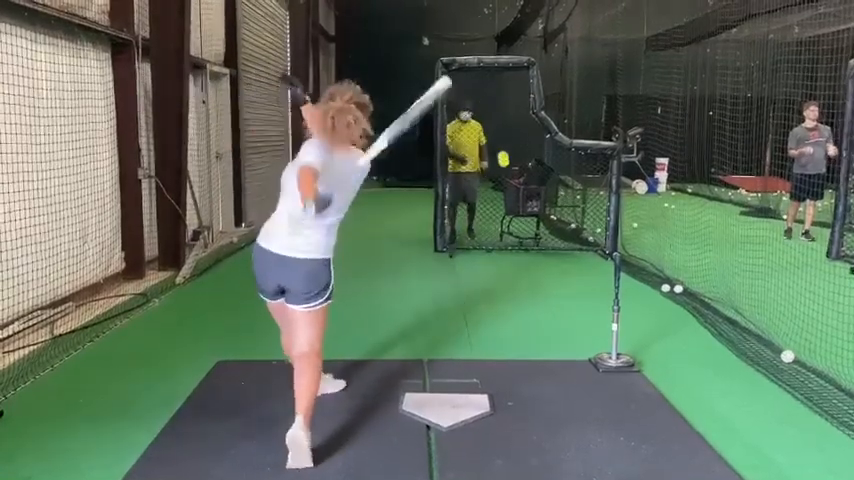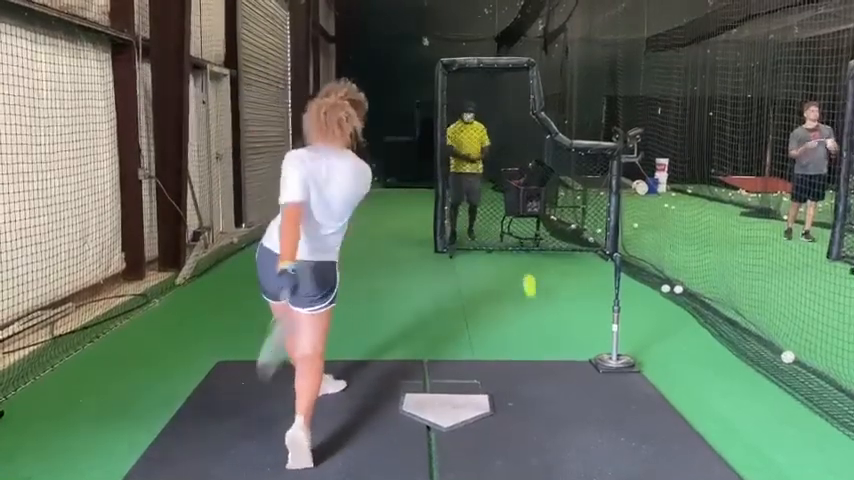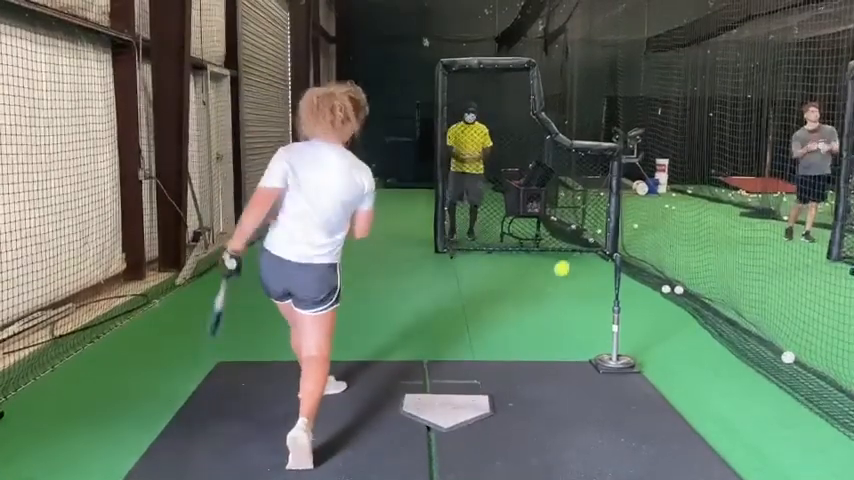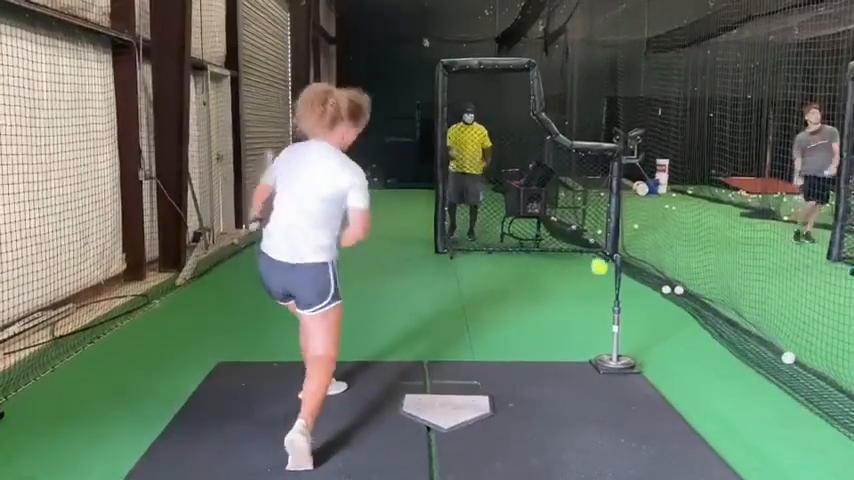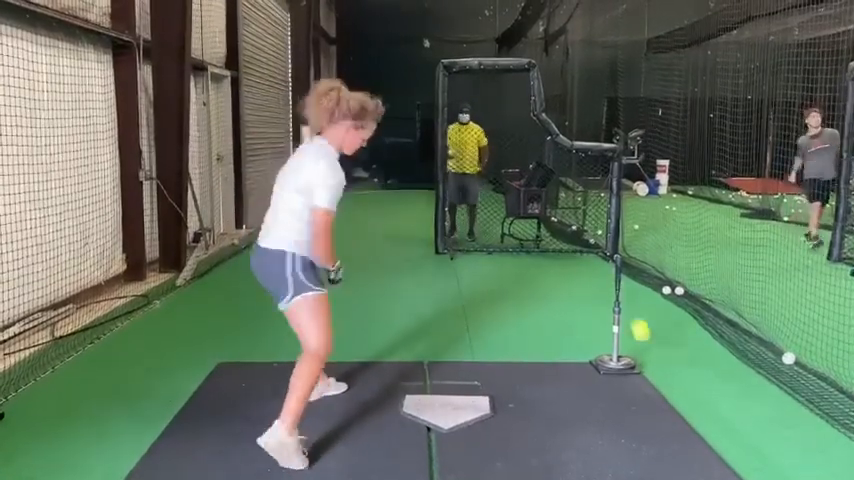
dt=0.2s
person 1, frame 1
left shoulder: (315, 150)
right shoulder: (360, 164)
left elbow: (308, 173)
left wrist: (312, 195)
right wrist: (305, 101)
left hip: (269, 255)
right hip: (312, 265)
left knee: (291, 331)
right knee: (307, 349)
left ankle: (313, 381)
right ankle: (301, 425)
person 1, frame 2
left shoulder: (299, 160)
right shoulder: (361, 171)
left elbow: (291, 214)
left wrist: (285, 264)
left hip: (277, 262)
right hip: (319, 268)
left knee: (291, 332)
right knee: (310, 351)
left ankle: (315, 381)
right ankle: (302, 426)
person 1, frame 3
left shoulder: (288, 155)
right shoulder: (360, 174)
left elbow: (260, 205)
right elbow: (361, 229)
left wrist: (234, 247)
left hip: (274, 261)
right hip: (318, 270)
left knee: (301, 326)
right knee: (316, 353)
left ankle: (317, 382)
right ankle: (303, 427)
person 1, frame 4
left shoulder: (290, 153)
right shoulder: (349, 172)
left elbow: (261, 195)
right elbow: (358, 232)
left wrist: (256, 220)
right wrist: (333, 244)
left hip: (272, 261)
right hip: (311, 267)
left knee: (313, 323)
right knee: (323, 353)
left ankle: (317, 383)
right ankle: (302, 430)
person 1, frame 5
left shoulder: (313, 152)
right shoulder: (327, 167)
right elbow: (318, 234)
right wrist: (332, 265)
left hip: (277, 254)
right hip: (286, 260)
left knee: (317, 320)
right knee: (318, 345)
left ankle: (316, 381)
right ankle: (283, 429)
person 2, frame 1
left shoulder: (826, 130)
right shoulder: (796, 132)
left elbow: (830, 148)
right elbow: (790, 152)
left wrist: (833, 151)
right wrist: (801, 152)
left hip: (818, 172)
right hip: (800, 172)
left knee: (812, 202)
right knee: (795, 202)
left ankle: (806, 231)
right ankle: (788, 228)
person 2, frame 2
left shoulder: (827, 130)
right shoulder: (797, 133)
left elbow: (835, 150)
right elbow: (791, 153)
left wrist: (833, 146)
right wrist: (805, 147)
left hip: (820, 173)
right hip: (802, 173)
left knee: (812, 203)
right knee: (796, 203)
left ankle: (806, 232)
right ankle: (789, 228)
person 2, frame 3
left shoulder: (829, 130)
right shoulder: (799, 134)
left elbow: (837, 148)
right elbow: (795, 153)
left wrist: (828, 147)
right wrist: (807, 148)
left hip: (823, 174)
right hip: (805, 174)
left knee: (814, 204)
right knee: (801, 203)
left ankle: (806, 232)
right ankle: (789, 227)
person 2, frame 4
left shoulder: (831, 131)
right shoulder: (800, 138)
left elbow: (837, 150)
right elbow: (797, 159)
left wrist: (834, 166)
right wrist: (797, 176)
left hip: (826, 176)
right hip: (808, 175)
left knee: (818, 206)
right knee: (810, 203)
left ankle: (808, 232)
right ankle: (799, 229)
person 2, frame 5
left shoulder: (833, 134)
right shoulder: (802, 141)
right elbow: (799, 159)
right wrist: (794, 172)
left hip: (829, 178)
right hip: (811, 177)
left knee: (821, 207)
right knee: (816, 204)
left ankle: (810, 233)
right ankle: (815, 237)
person 3, frame 1
left shoulder: (477, 126)
right shoulder: (450, 128)
left elbow: (483, 145)
right elbow: (445, 148)
left wrist: (484, 160)
right wrist: (457, 158)
left hip: (473, 170)
right hip: (455, 170)
left knee: (472, 201)
right knee: (453, 202)
left ankle: (470, 228)
right ankle: (452, 231)
person 3, frame 2
left shoulder: (481, 128)
right shoulder: (453, 128)
left elbow: (486, 148)
right elbow: (448, 148)
left wrist: (480, 155)
right wrist: (463, 156)
left hip: (475, 171)
right hip: (457, 171)
left knee: (473, 202)
right knee: (455, 202)
left ankle: (471, 229)
right ankle: (453, 232)
person 3, frame 3
left shoulder: (483, 130)
right shoulder: (454, 129)
left elbow: (487, 149)
right elbow: (448, 148)
left wrist: (480, 156)
right wrist: (457, 157)
left hip: (475, 172)
right hip: (457, 170)
left knee: (474, 203)
right knee: (452, 200)
left ankle: (471, 229)
right ankle: (452, 227)
person 3, frame 4
left shoulder: (481, 130)
right shoulder: (453, 129)
left elbow: (487, 149)
right elbow: (446, 147)
left wrist: (486, 161)
right wrist: (449, 155)
left hip: (474, 172)
right hip: (455, 171)
left knee: (473, 203)
right knee: (452, 201)
left ankle: (471, 230)
right ankle: (452, 225)
person 3, frame 5
left shoulder: (477, 130)
right shoulder: (449, 130)
left elbow: (483, 147)
left wrist: (483, 163)
right wrist: (446, 154)
left hip: (471, 171)
right hip: (453, 171)
left knee: (472, 202)
right knee: (452, 201)
left ankle: (471, 230)
right ankle: (452, 226)
